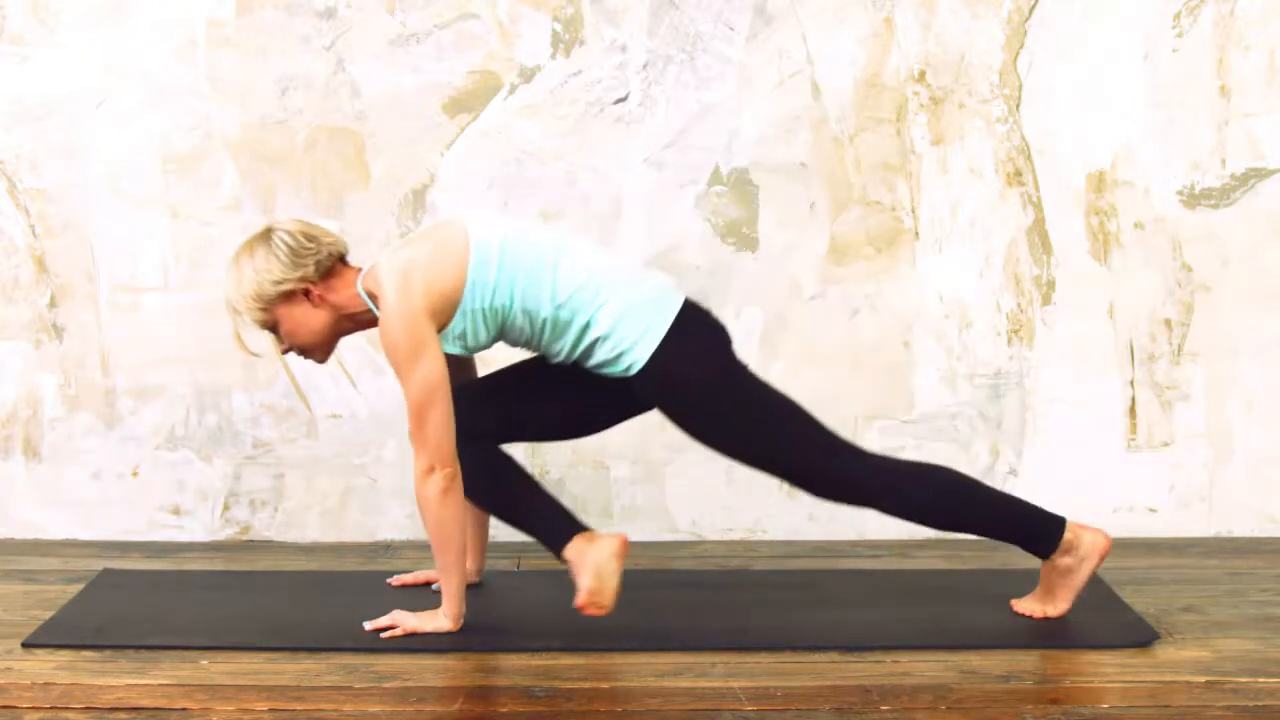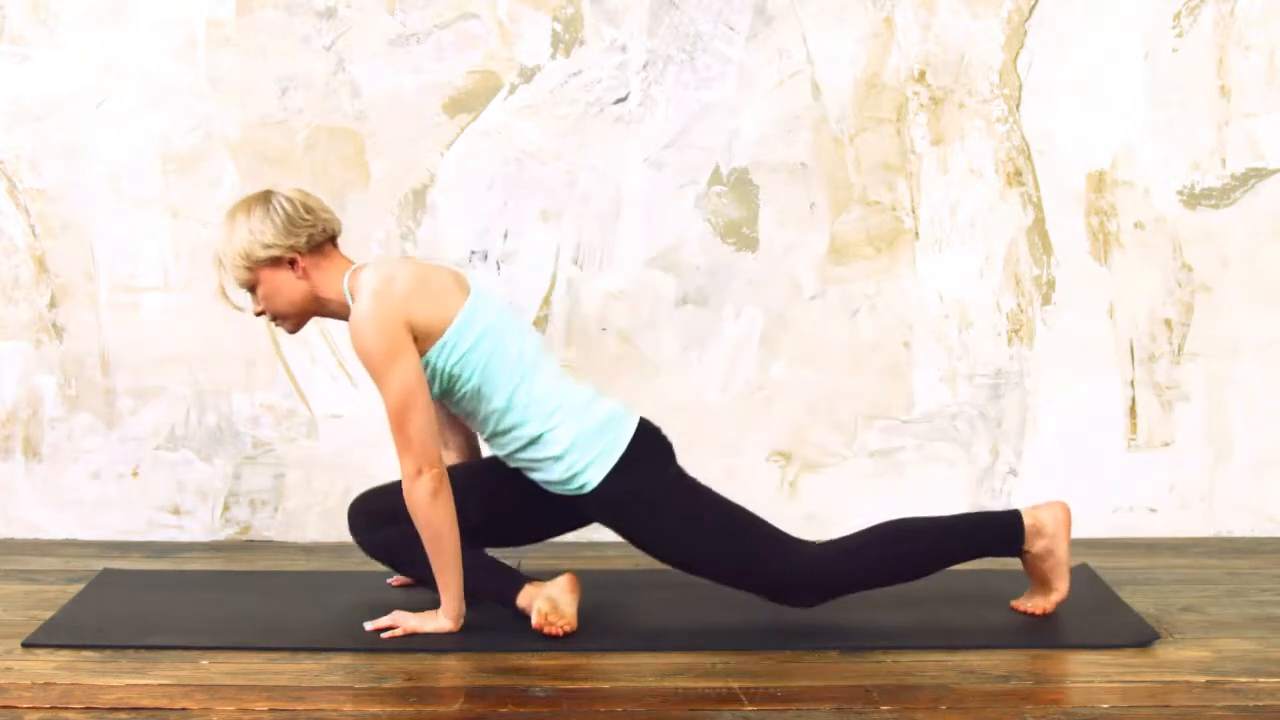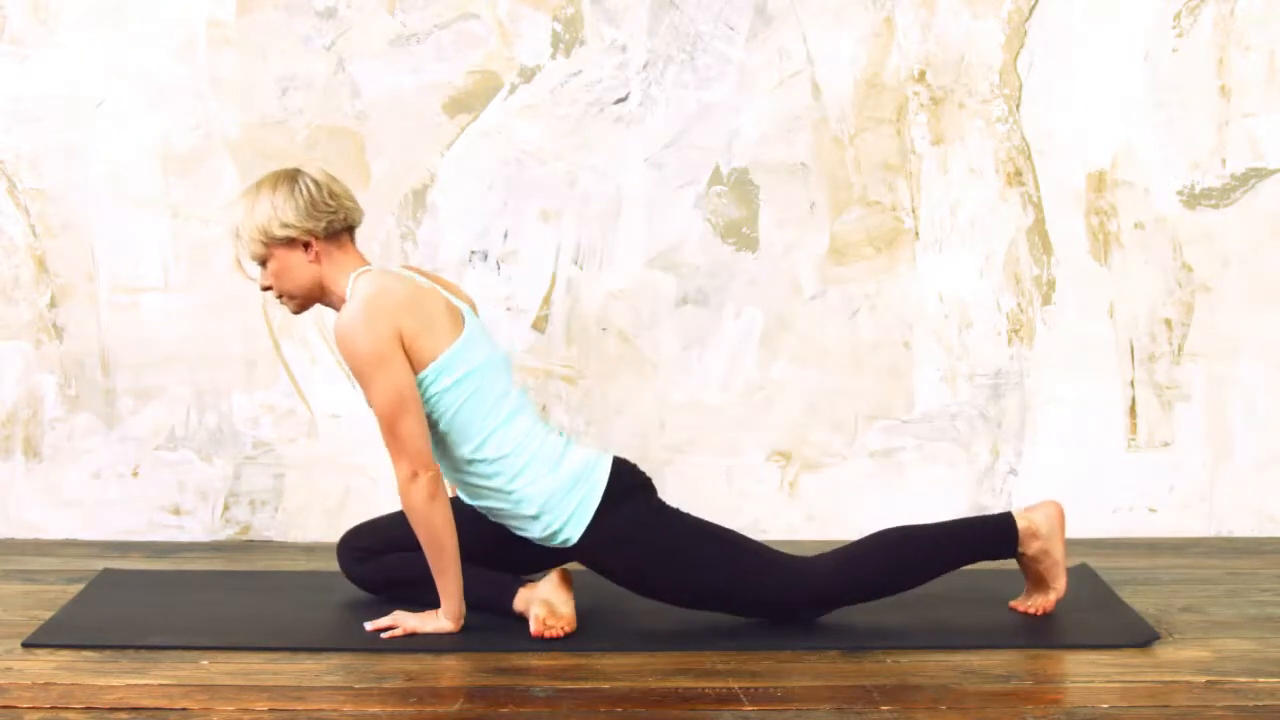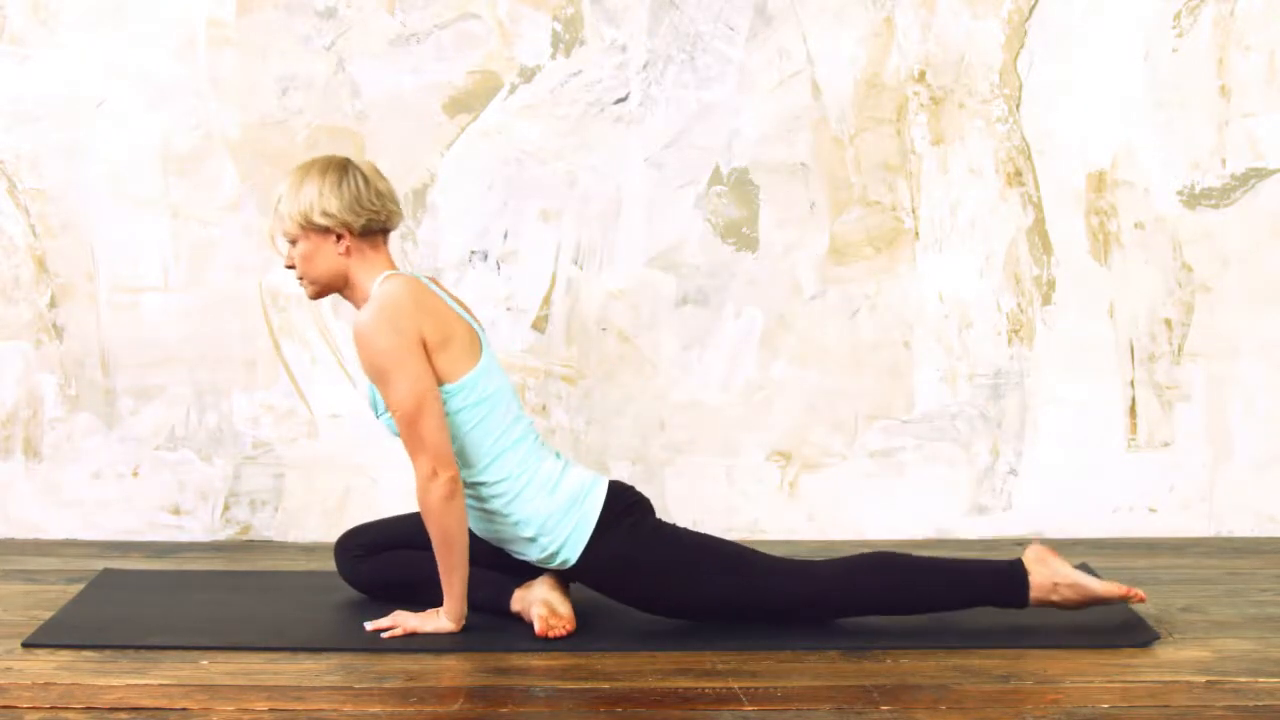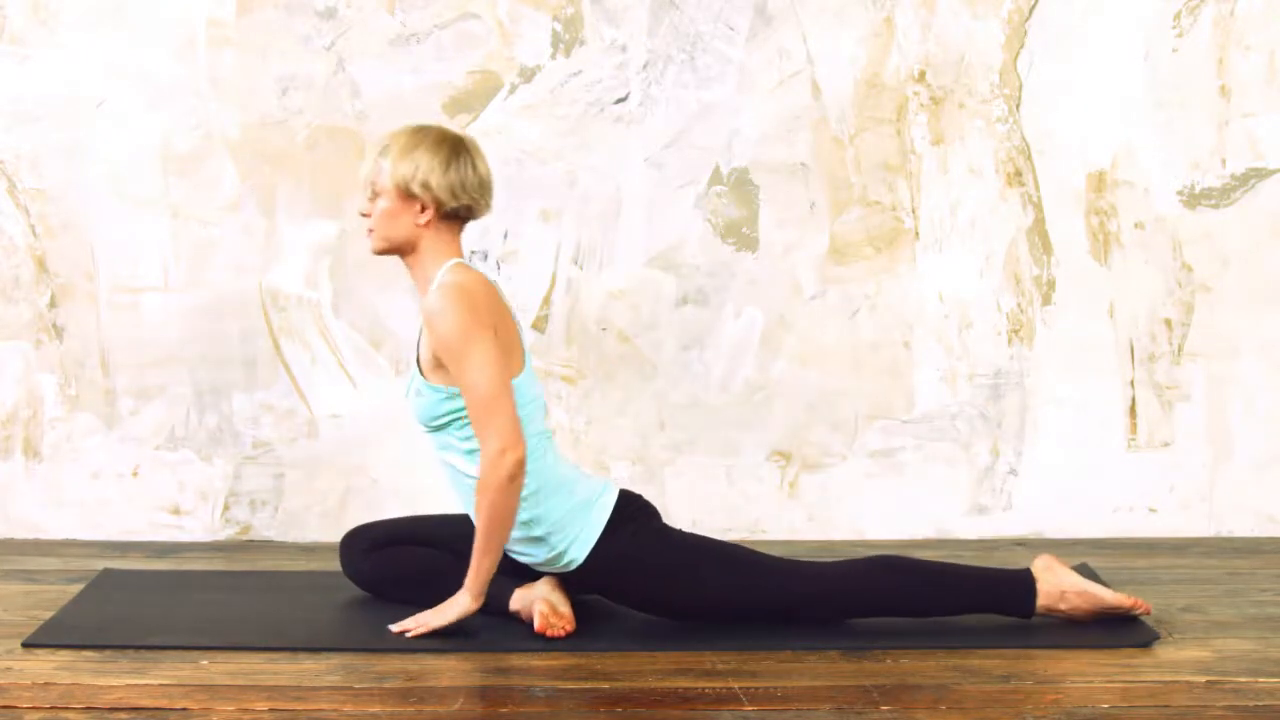
dt=0.5s
person 1, frame 1
left shoulder: (399, 302)
right shoulder: (408, 288)
left elbow: (437, 469)
right elbow: (454, 442)
left wrist: (448, 607)
right wrist: (464, 556)
left hip: (658, 346)
right hip: (622, 352)
left knee: (840, 472)
right knee: (455, 425)
left ankle: (1062, 539)
right ankle: (580, 549)
person 1, frame 2
left shoulder: (375, 310)
right shoulder: (392, 287)
left elbow: (426, 476)
right elbow: (455, 440)
left wrist: (450, 609)
right wrist: (453, 557)
left hip: (606, 467)
right hip: (570, 468)
left knee: (806, 576)
right knee: (372, 518)
left ankle: (1026, 528)
right ankle: (527, 592)
person 1, frame 3
left shoulder: (362, 319)
right shoulder: (409, 283)
left elbow: (418, 474)
left wrist: (450, 607)
right wrist: (468, 576)
left hip: (588, 512)
right hip: (564, 496)
left knee: (805, 589)
right knee: (360, 554)
left ankle: (1018, 531)
person 1, frame 4
left shoulder: (383, 318)
right shoulder: (419, 294)
left elbow: (438, 475)
left wrist: (453, 609)
right wrist: (496, 589)
left hip: (591, 536)
right hip: (571, 516)
left knee: (814, 591)
right knee: (357, 555)
left ankle: (1029, 578)
person 1, frame 5
left shoulder: (451, 300)
right shoulder: (460, 290)
left elbow: (504, 453)
left wrist: (471, 587)
right wrist: (506, 576)
left hip: (596, 542)
right hip: (565, 529)
left knee: (820, 592)
right knee: (363, 553)
left ankle: (1037, 589)
